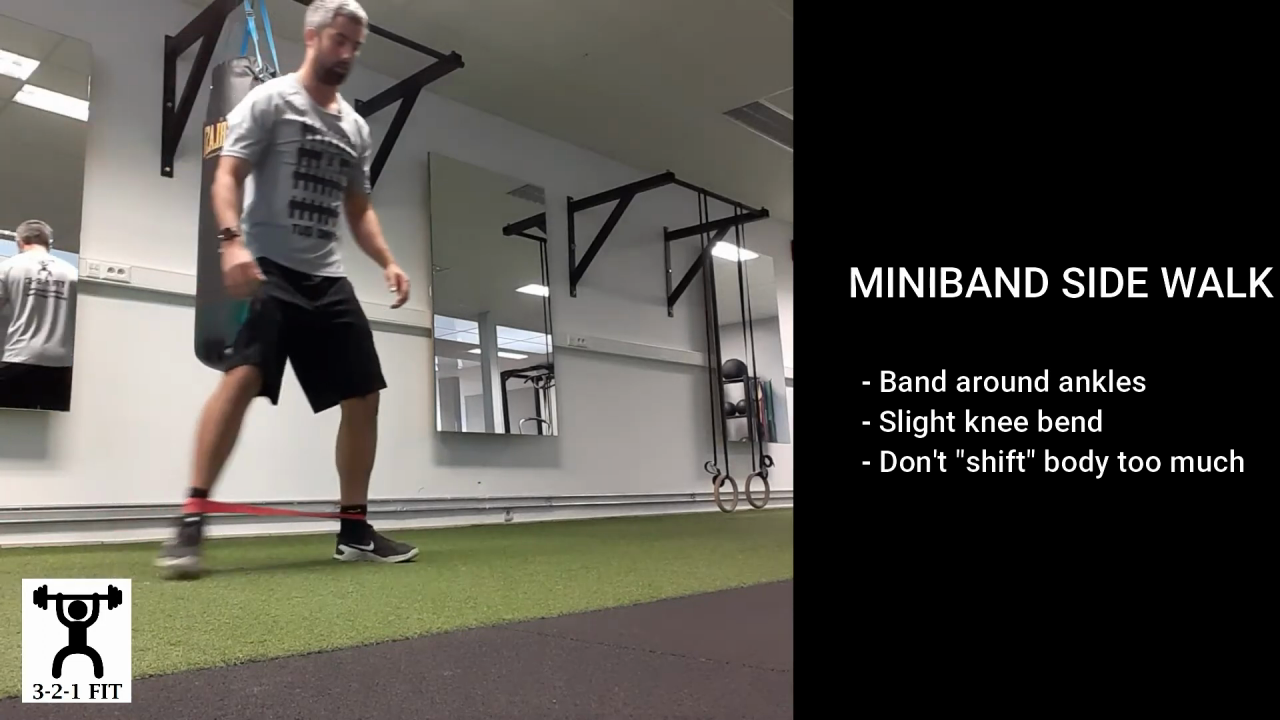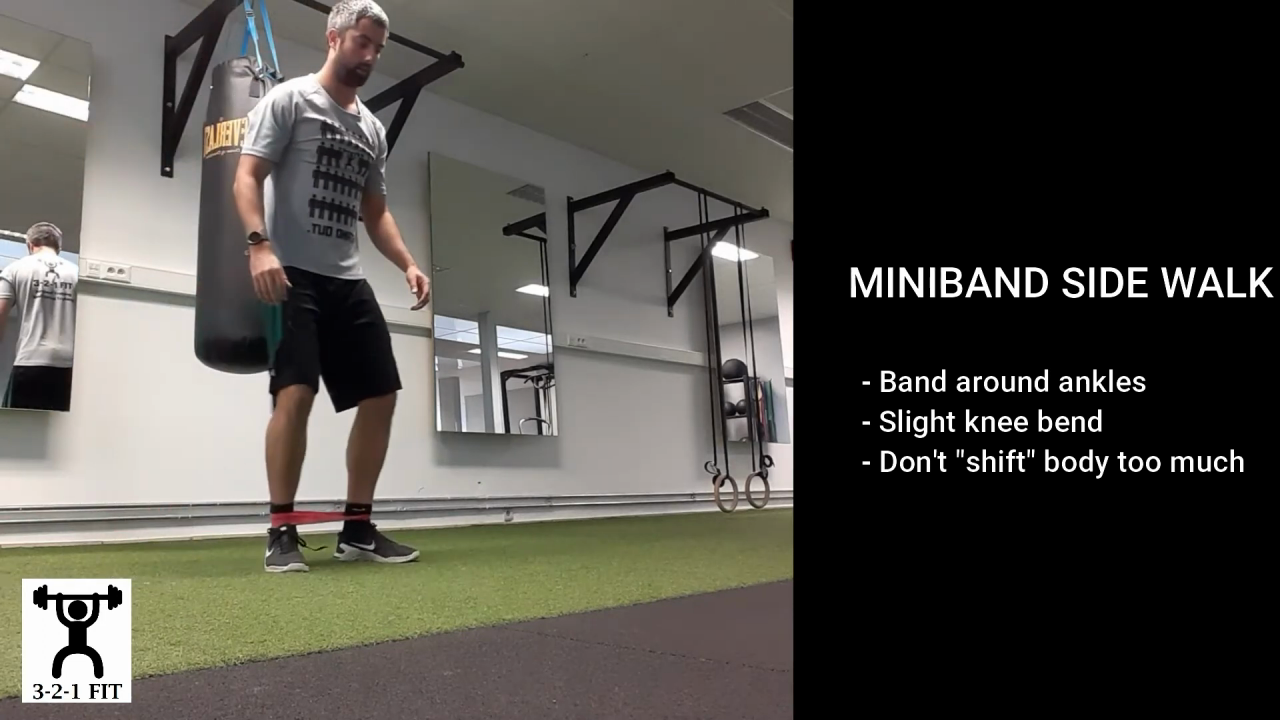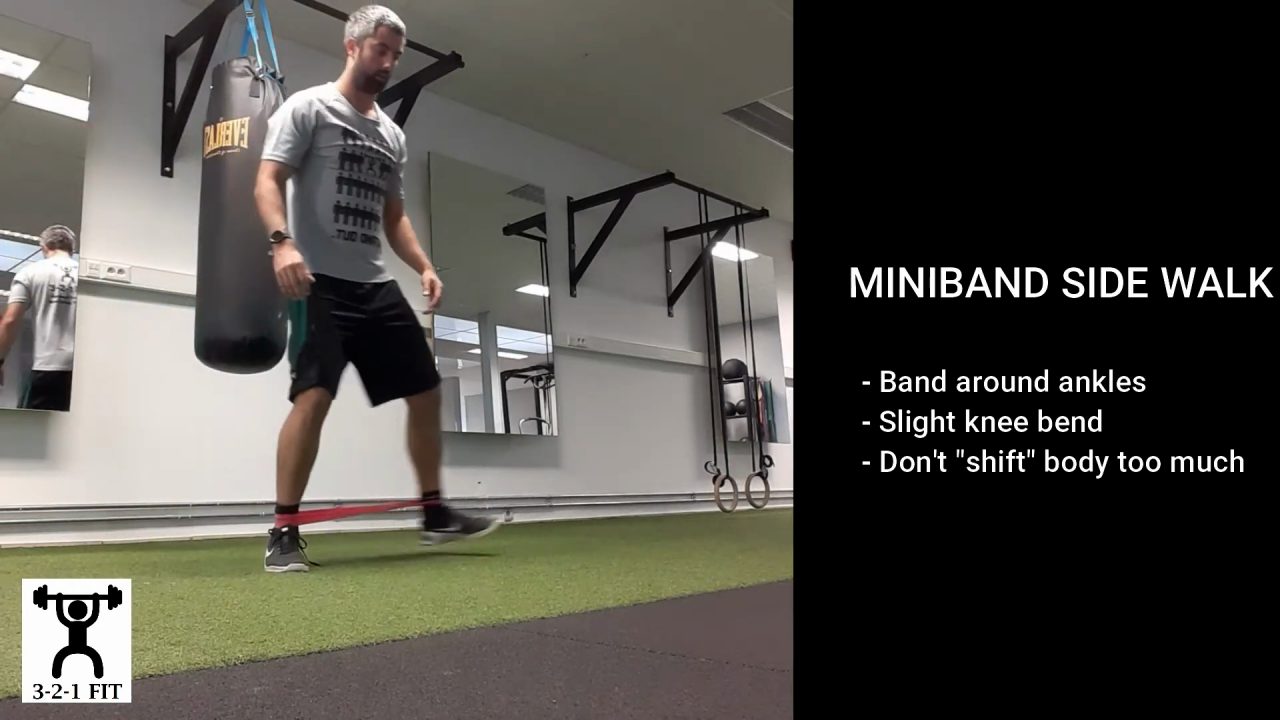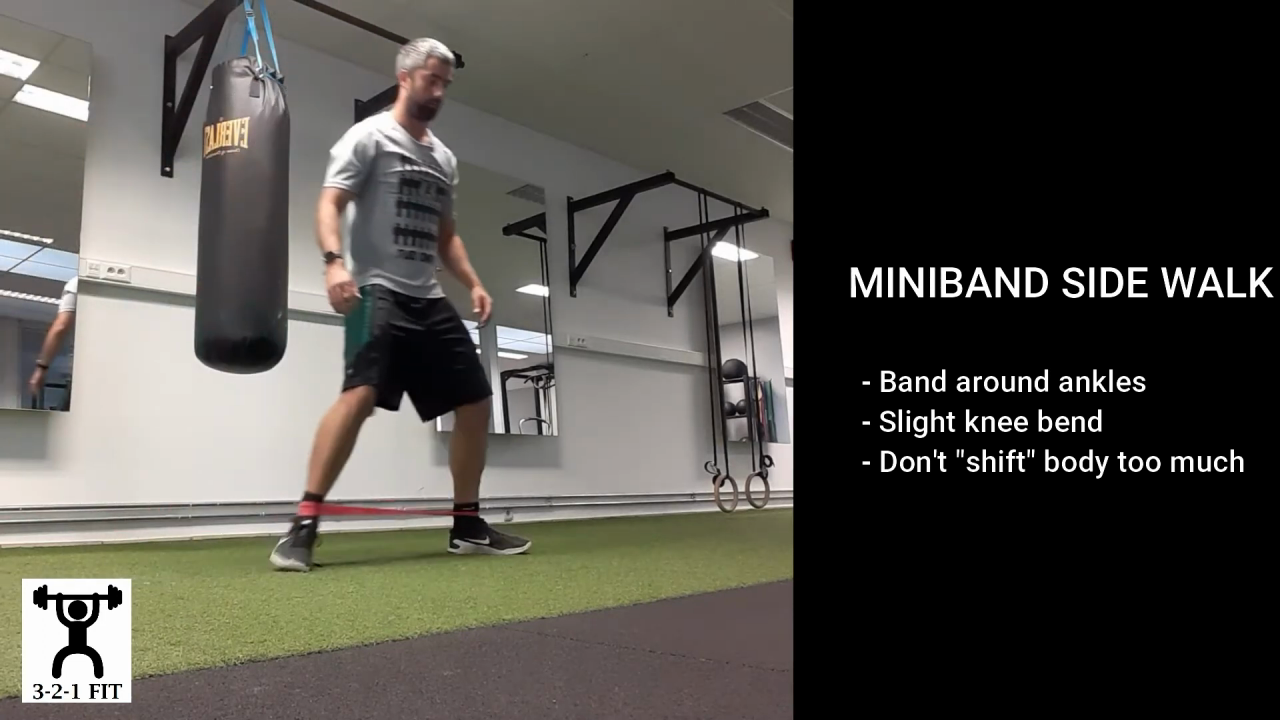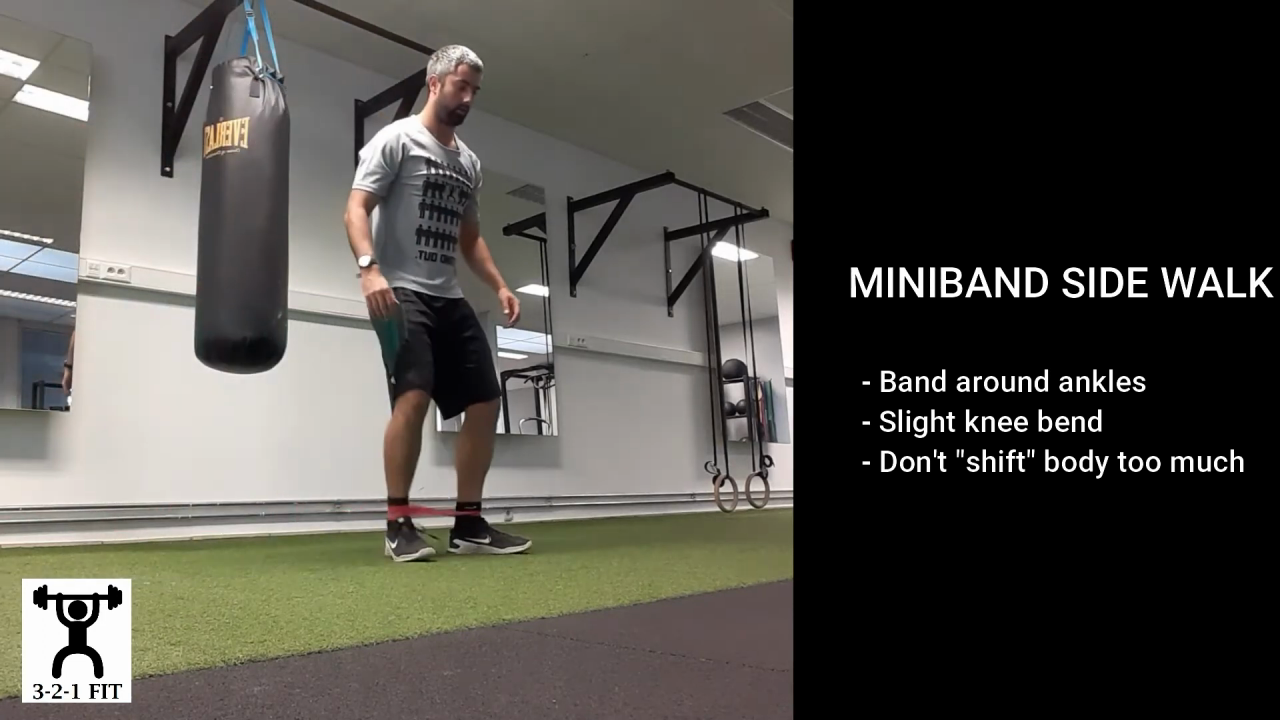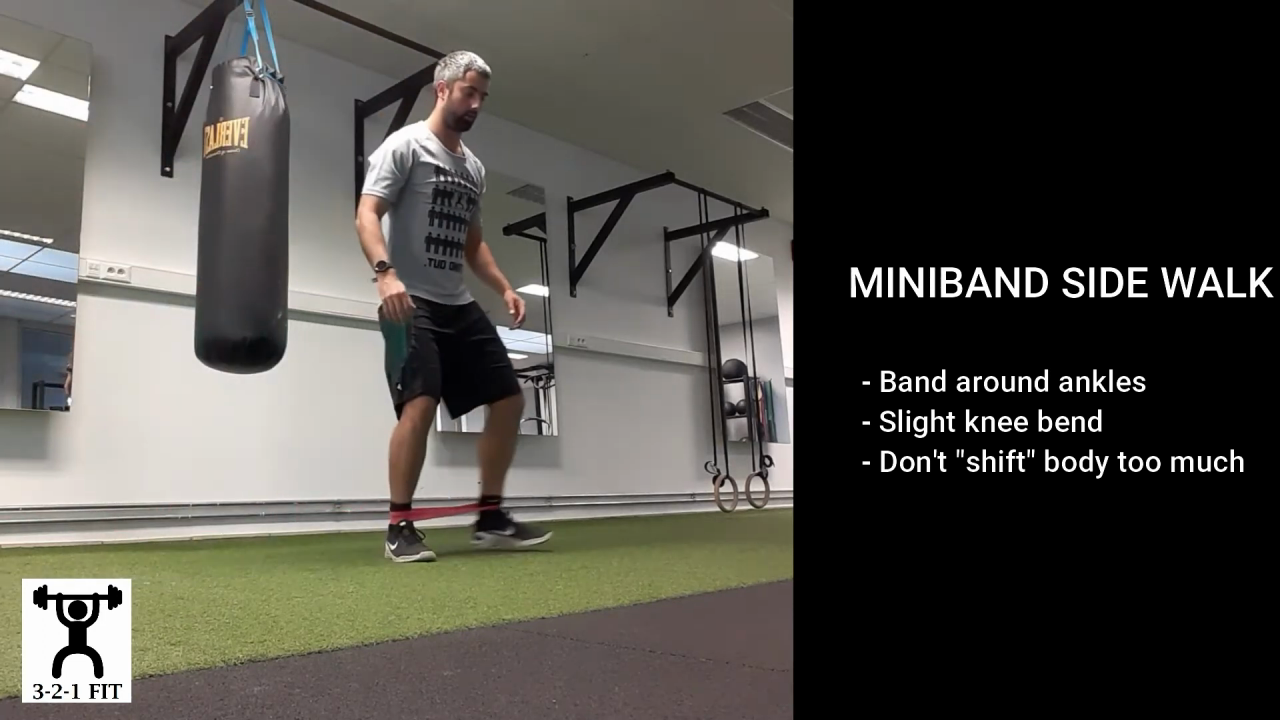
dt=0.3s
person 1, frame 1
left shoulder: (356, 127)
right shoulder: (270, 100)
right elbow: (228, 174)
left wrist: (388, 262)
right wrist: (233, 240)
left hip: (328, 279)
right hip: (271, 269)
left knee: (364, 396)
right knee: (242, 376)
left ankle: (354, 530)
right ankle: (191, 519)
person 1, frame 2
left shoulder: (372, 128)
right shoulder: (288, 100)
right elbow: (247, 176)
left wrist: (407, 263)
right wrist: (259, 244)
left hip: (348, 280)
right hip: (293, 276)
left knee: (380, 397)
right knee: (296, 393)
left ankle: (357, 530)
right ankle: (281, 532)
person 1, frame 3
left shoulder: (391, 133)
right shoulder: (308, 107)
right elbow: (268, 180)
left wrist: (424, 266)
right wrist: (282, 242)
left hip: (376, 284)
right hip: (321, 281)
left knee: (426, 391)
right knee: (315, 396)
left ankle: (435, 513)
right ankle: (283, 531)
person 1, frame 4
left shoulder: (444, 158)
right shoulder: (370, 136)
right elbow: (330, 204)
left wrist: (473, 283)
right wrist: (336, 261)
left hip: (429, 299)
right hip: (378, 291)
left knee: (475, 403)
right knee: (361, 392)
left ankle: (467, 523)
right ankle: (304, 523)
person 1, frame 5
left shoulder: (468, 161)
right shoulder: (396, 140)
right elbow: (357, 208)
left wrist: (499, 285)
right wrist: (369, 267)
left hip: (450, 298)
right hip: (402, 292)
left knee: (484, 403)
right knee: (413, 395)
left ankle: (469, 523)
right ankle: (398, 522)
person 1, frame 6
left shoulder: (473, 167)
right shoulder: (404, 146)
right elbow: (367, 213)
left wrist: (504, 287)
right wrist: (385, 273)
left hip: (459, 304)
right hip: (411, 303)
left knee: (507, 397)
right knee: (419, 404)
left ankle: (491, 517)
right ankle: (399, 528)
